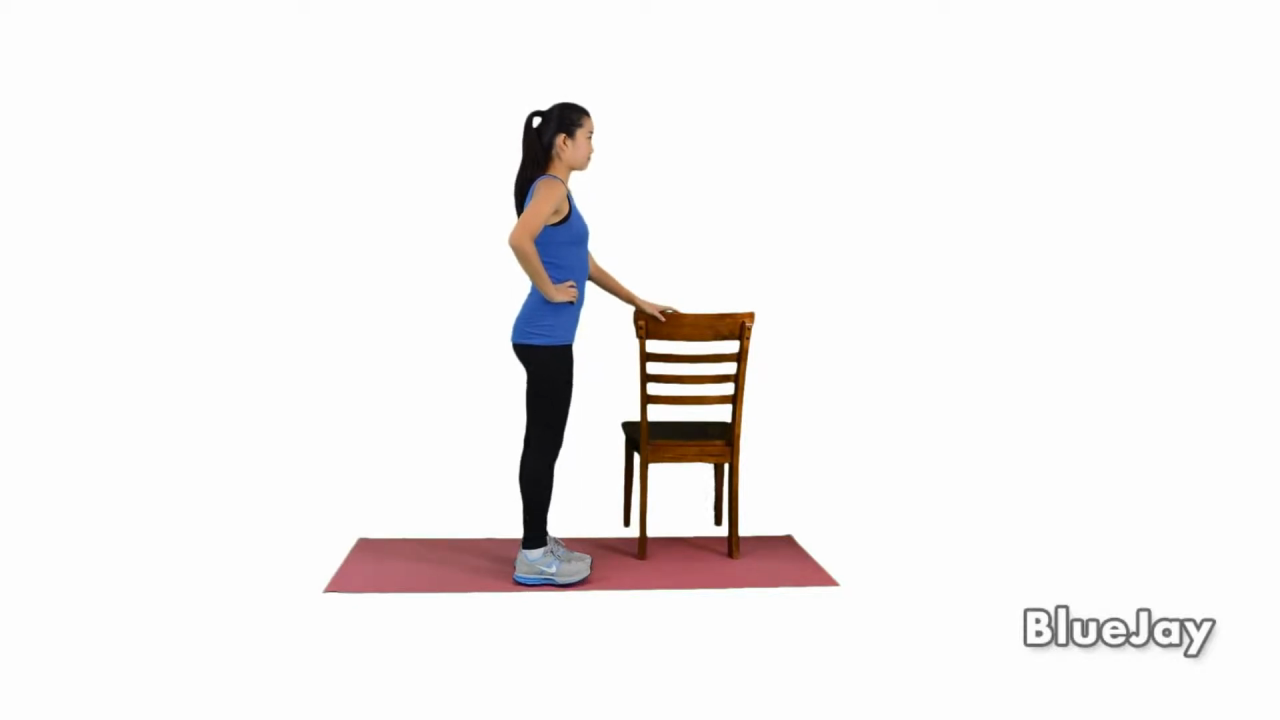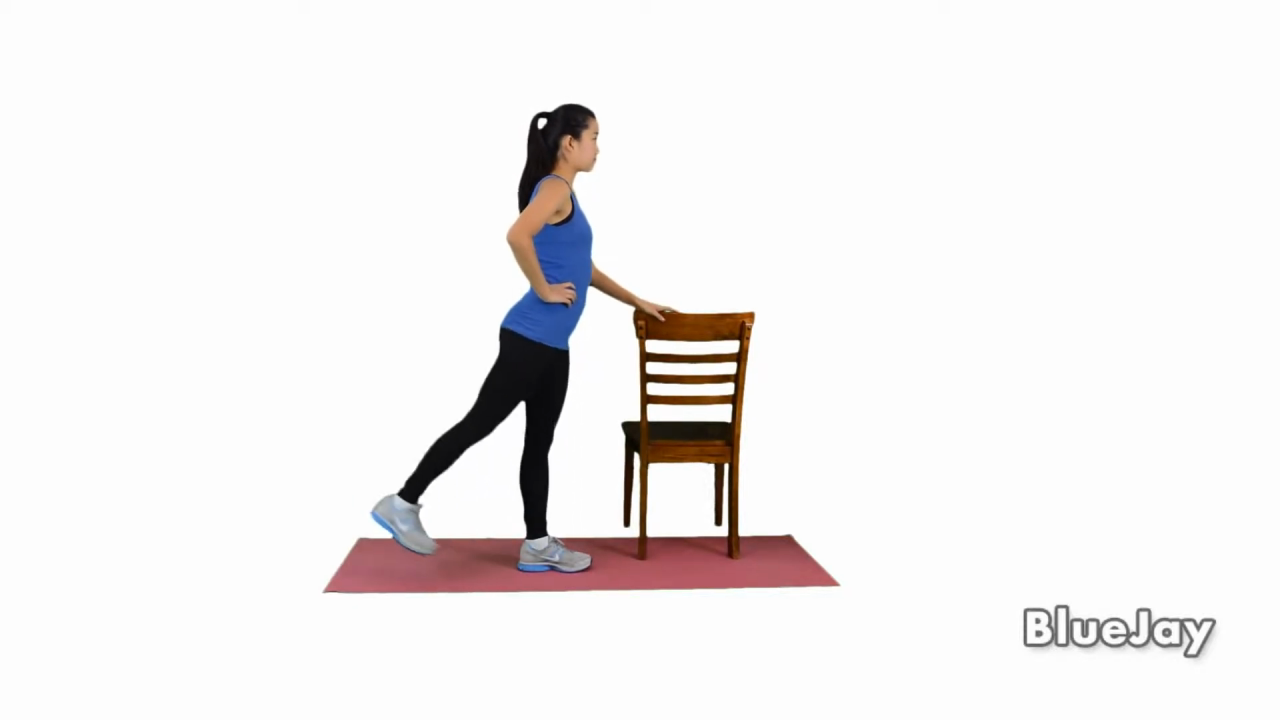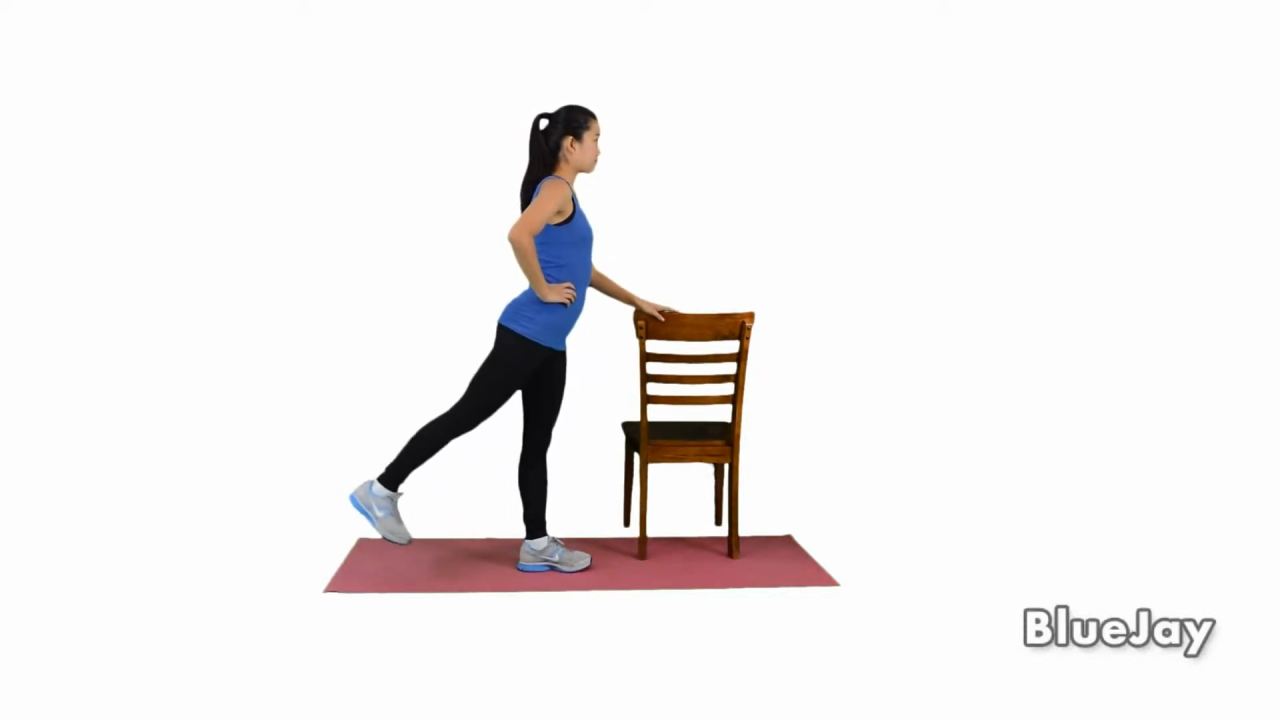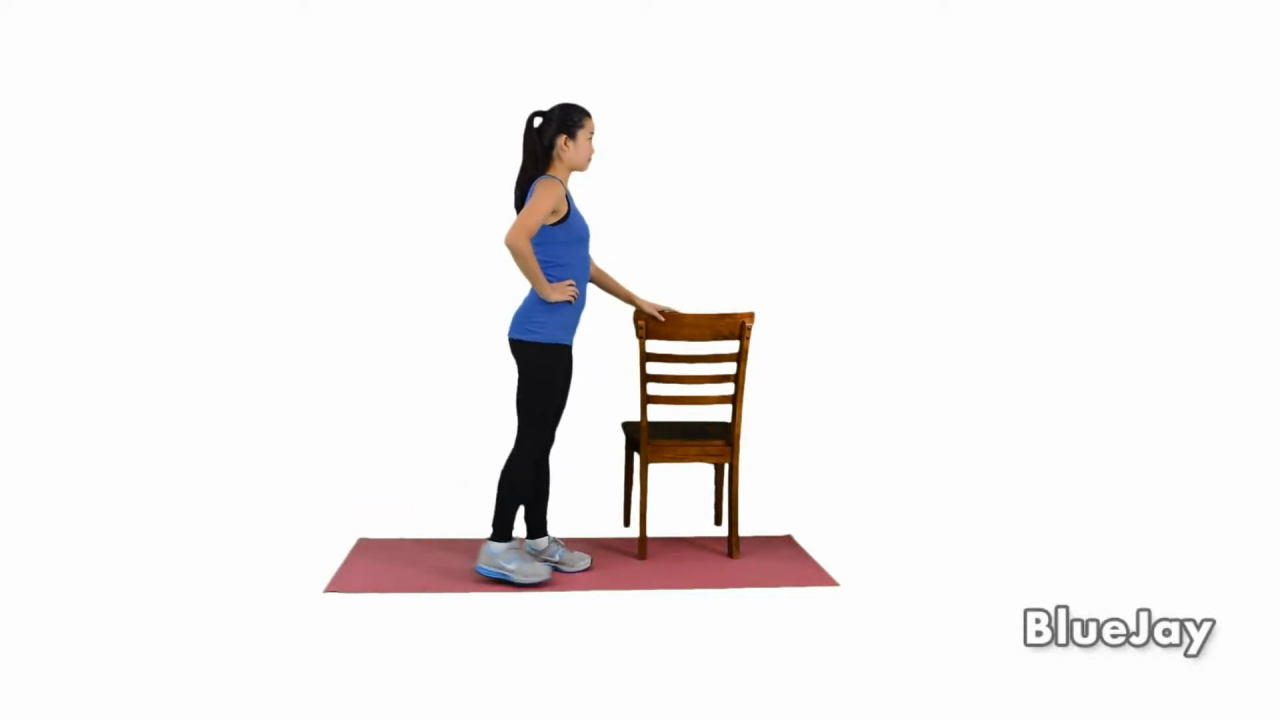
dt=0.7s
person 1, frame 1
left shoulder: (557, 190)
right shoulder: (550, 187)
left elbow: (585, 264)
right elbow: (519, 239)
left wrist: (640, 303)
right wrist: (547, 290)
left hip: (550, 337)
right hip: (544, 337)
left knee: (543, 441)
right knee: (543, 443)
left ankle: (540, 543)
right ankle: (532, 555)
person 1, frame 2
left shoulder: (565, 193)
right shoulder: (554, 188)
left elbow: (584, 267)
right elbow: (517, 236)
left wrist: (637, 302)
right wrist: (543, 289)
left hip: (552, 342)
right hip: (532, 335)
left knee: (539, 443)
right knee: (479, 422)
left ankle: (538, 544)
right ankle: (402, 503)
person 1, frame 3
left shoulder: (565, 193)
right shoulder: (555, 188)
left elbow: (582, 269)
right elbow: (518, 235)
left wrist: (636, 301)
right wrist: (542, 289)
left hip: (549, 342)
right hip: (527, 333)
left knee: (537, 442)
right knee: (466, 415)
left ankle: (537, 545)
right ankle: (382, 490)
person 1, frame 4
left shoulder: (558, 190)
right shoulder: (548, 187)
left elbow: (583, 264)
right elbow: (515, 238)
left wrist: (638, 302)
right wrist: (543, 289)
left hip: (553, 338)
right hip: (540, 335)
left knee: (540, 443)
right knee: (532, 441)
left ankle: (537, 541)
right ankle: (497, 547)
